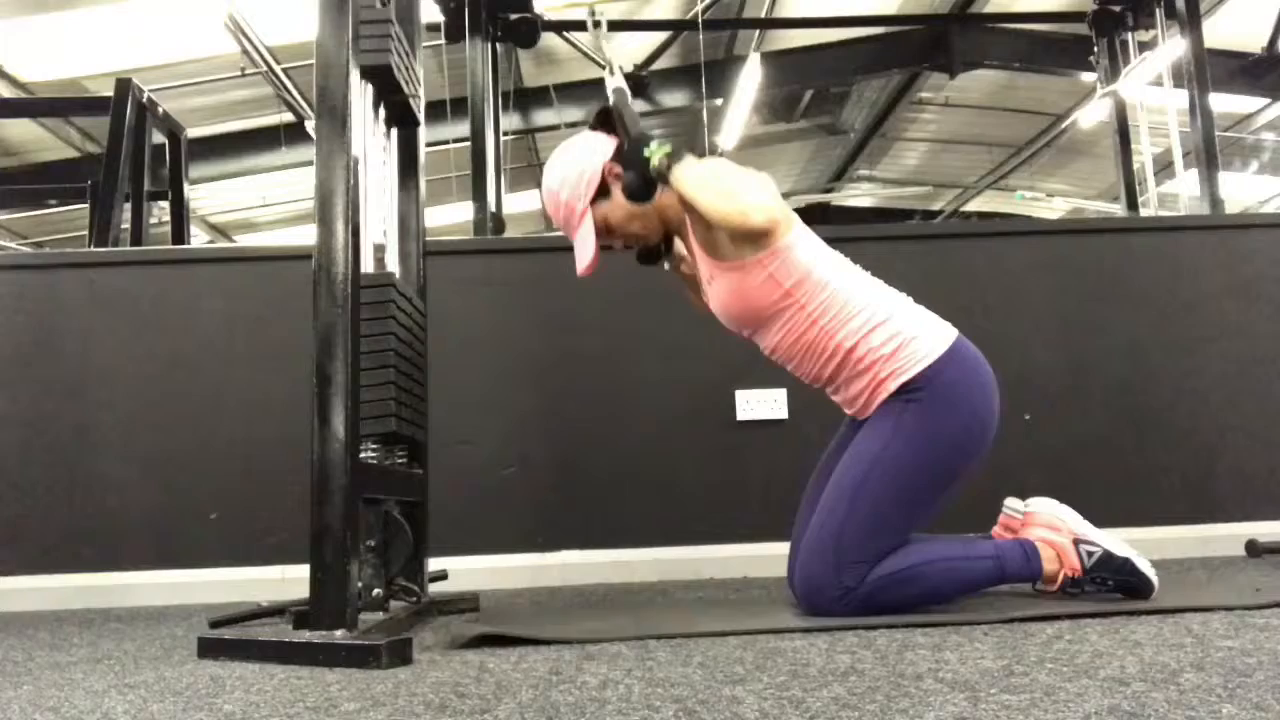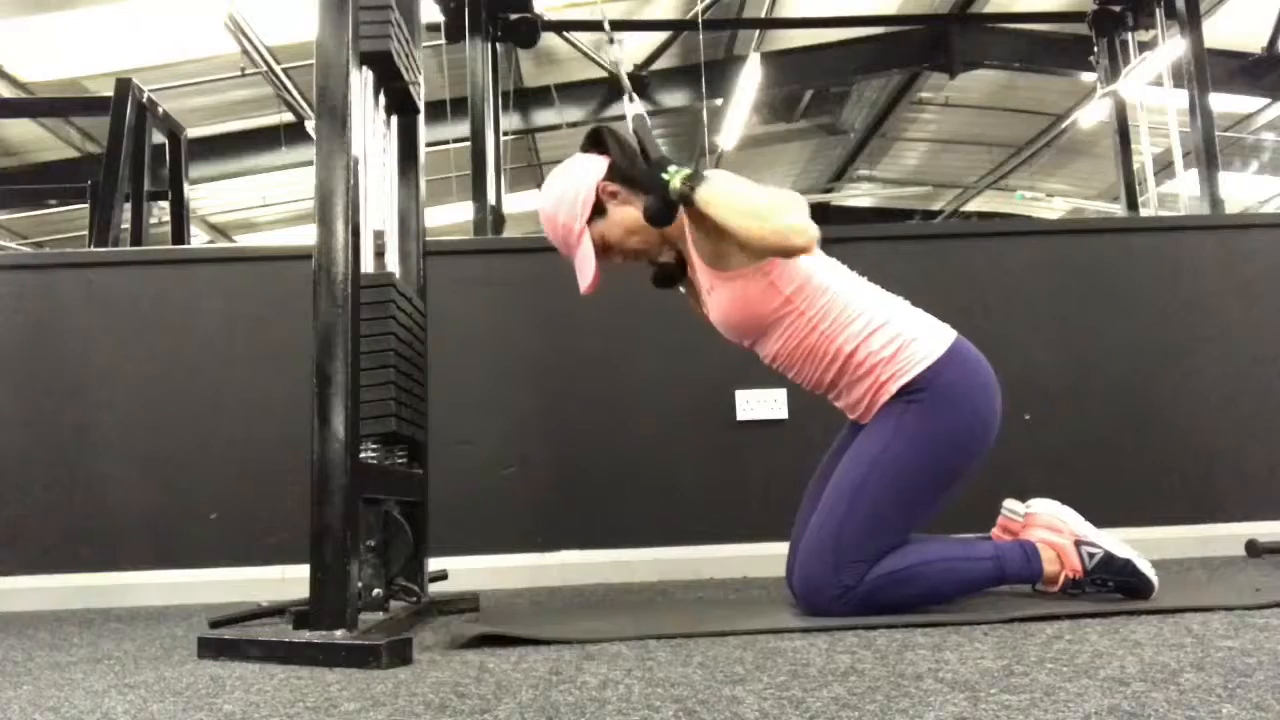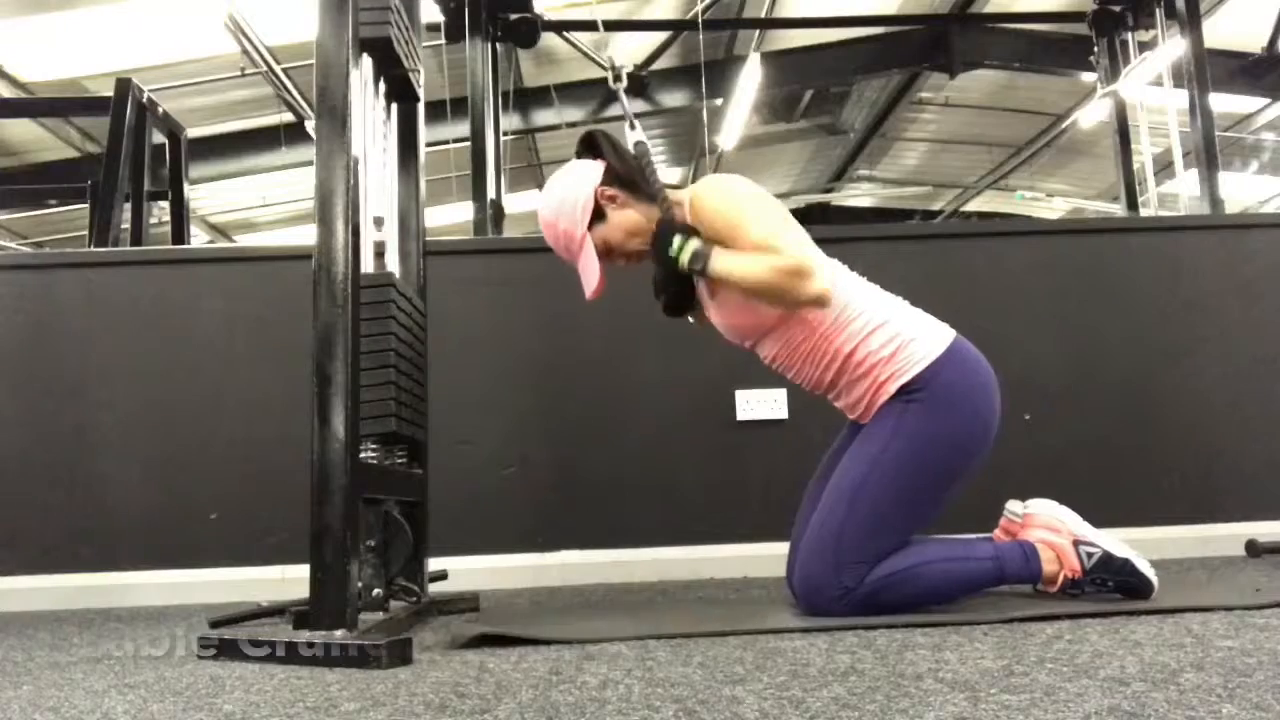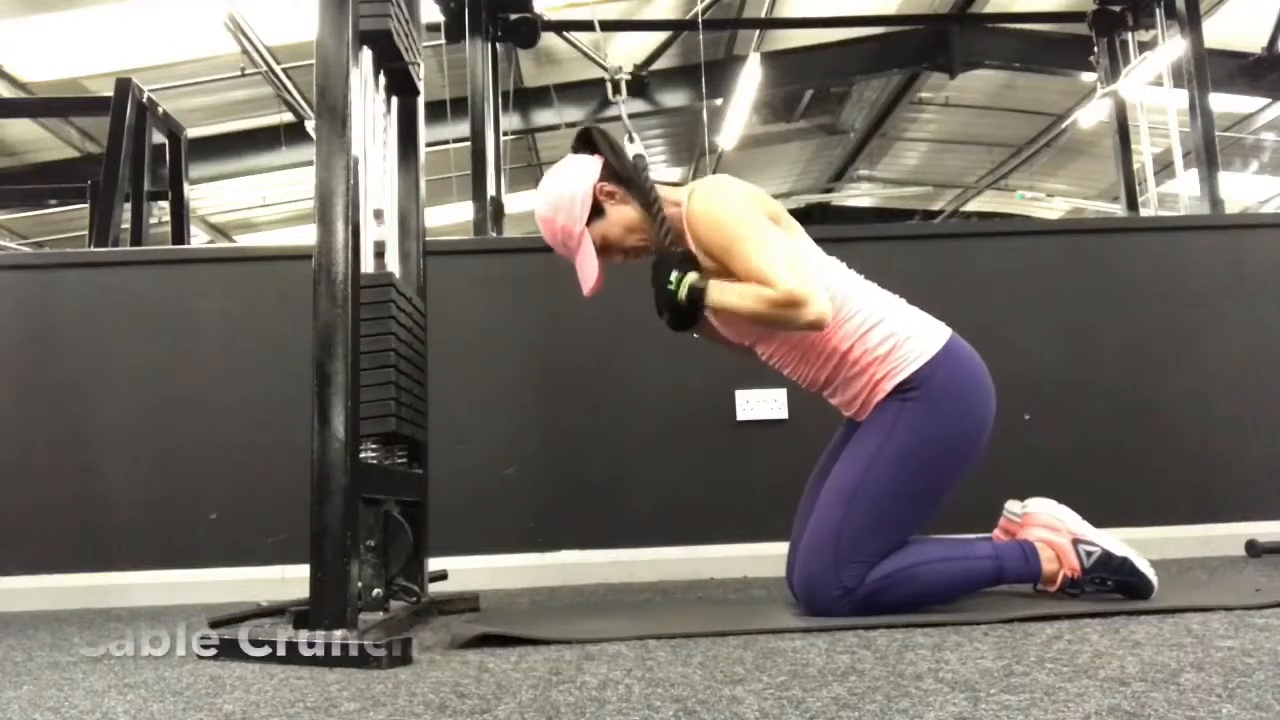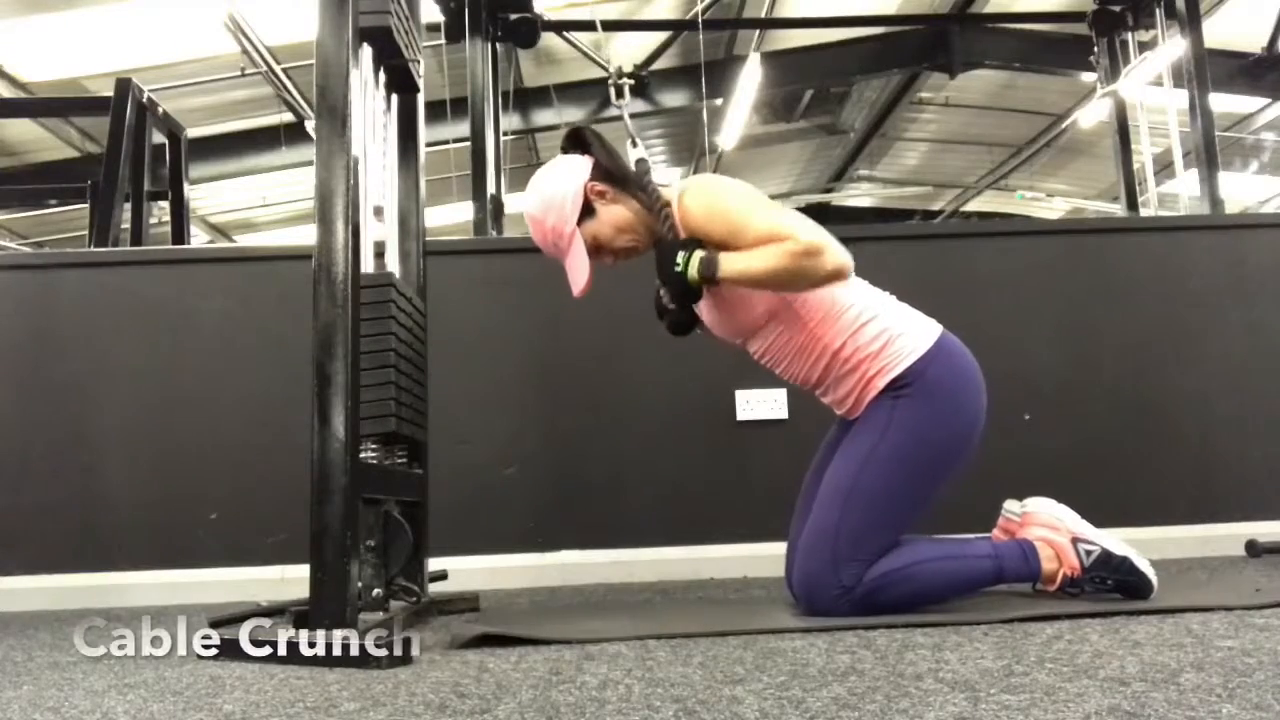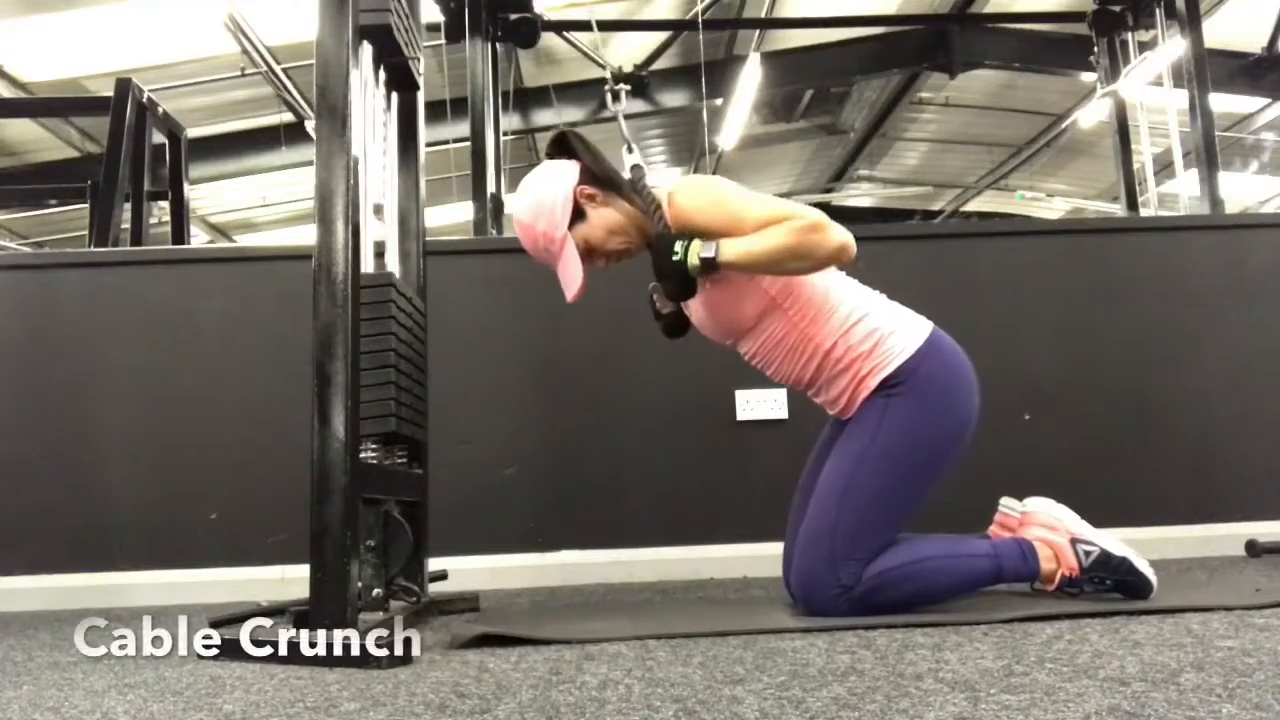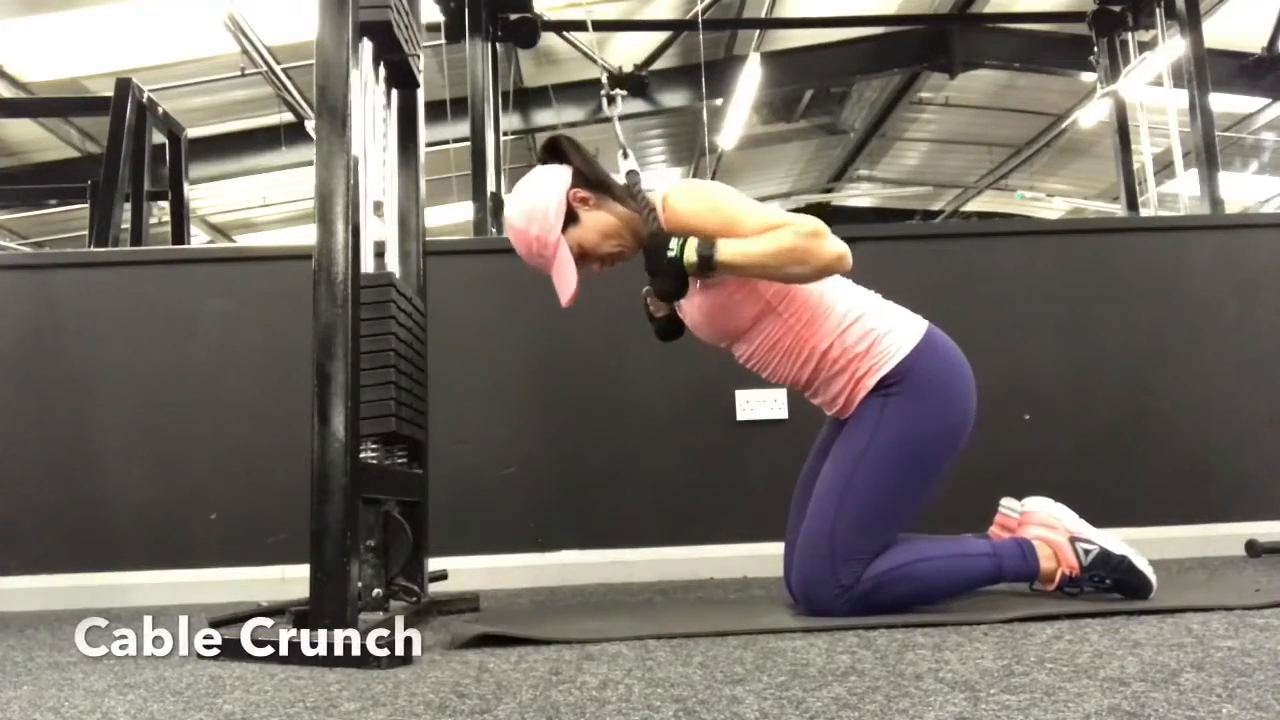
dt=0.2s
person 1, frame 1
left shoulder: (707, 183)
right shoulder: (692, 237)
left elbow: (761, 217)
left wrist: (671, 169)
right wrist: (677, 266)
left hip: (934, 389)
right hip: (902, 392)
left knee: (828, 587)
right knee: (814, 574)
left ankle: (1055, 557)
right ankle: (1017, 535)
person 1, frame 2
left shoulder: (711, 192)
right shoulder: (693, 246)
left elbow: (794, 230)
left wrist: (689, 191)
right wrist: (684, 283)
left hip: (937, 389)
right hip: (901, 397)
left knee: (827, 586)
right knee: (811, 575)
left ankle: (1056, 557)
right ankle: (1018, 534)
person 1, frame 3
left shoulder: (712, 201)
right shoulder: (691, 240)
left elbow: (811, 284)
left wrist: (697, 260)
right wrist: (692, 302)
left hip: (937, 389)
right hip: (900, 397)
left knee: (827, 587)
right knee: (811, 575)
left ankle: (1053, 558)
right ankle: (1017, 535)
person 1, frame 4
left shoulder: (709, 205)
right shoulder: (684, 246)
left elbow: (808, 307)
left wrist: (695, 289)
right wrist: (695, 320)
left hip: (931, 387)
right hip: (897, 394)
left knee: (828, 587)
right knee: (813, 574)
left ankle: (1054, 556)
right ankle: (1018, 533)
person 1, frame 5
left shoulder: (698, 203)
right shoulder: (680, 241)
left elbow: (828, 260)
left wrist: (706, 267)
right wrist: (692, 310)
left hip: (923, 384)
right hip: (886, 393)
left knee: (828, 586)
right knee: (811, 574)
left ankle: (1054, 555)
right ankle: (1016, 535)
person 1, frame 6
left shoulder: (690, 203)
right shoulder: (674, 246)
left elbow: (830, 239)
left wrist: (705, 256)
right wrist: (684, 312)
left hip: (914, 381)
right hip: (878, 392)
left knee: (826, 586)
right knee: (808, 575)
left ankle: (1053, 556)
right ankle: (1013, 532)
person 1, frame 7
left shoulder: (684, 207)
right shoulder: (666, 252)
left elbow: (827, 250)
left wrist: (701, 259)
right wrist: (676, 317)
left hip: (913, 381)
right hip: (875, 392)
left knee: (827, 587)
right knee: (809, 576)
left ankle: (1053, 556)
right ankle: (1014, 531)
